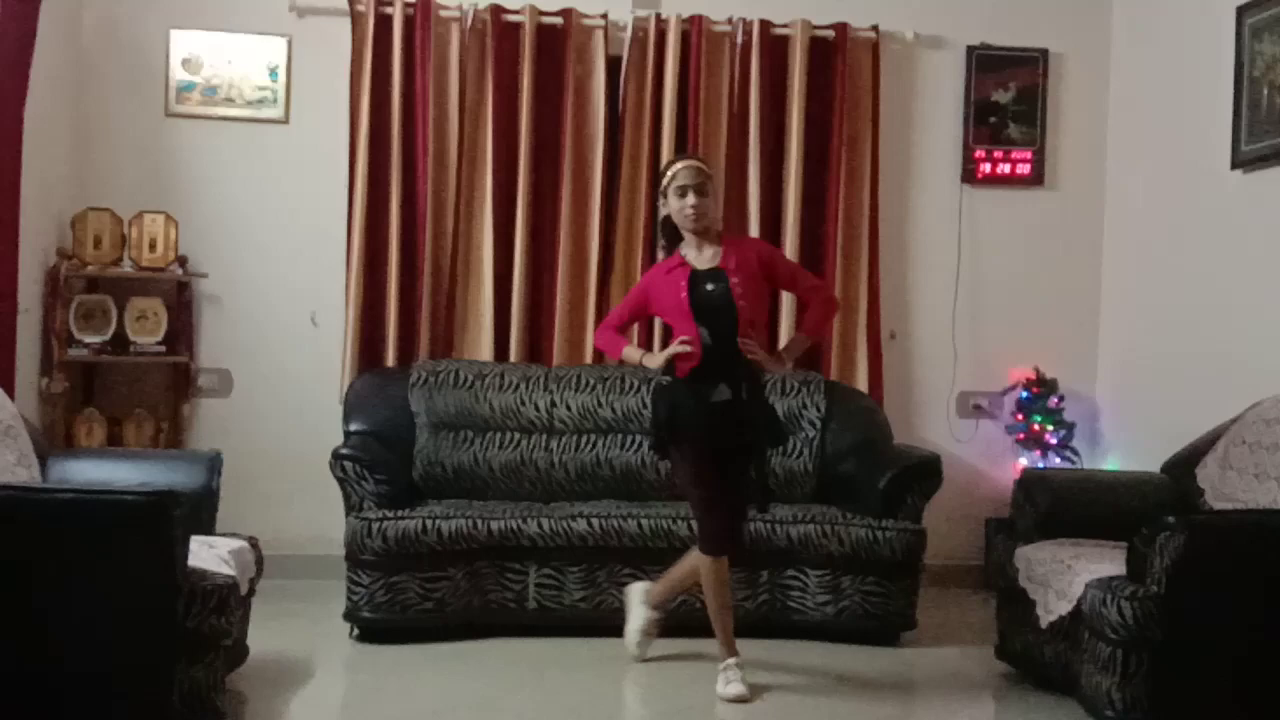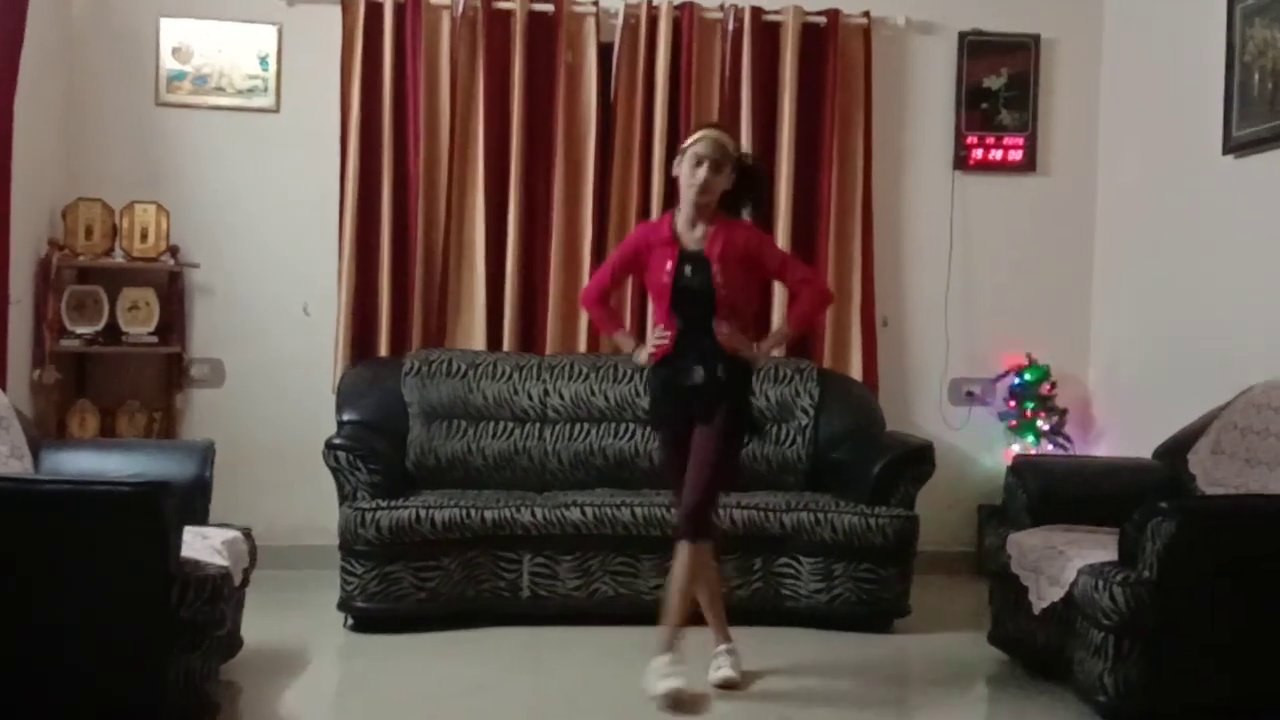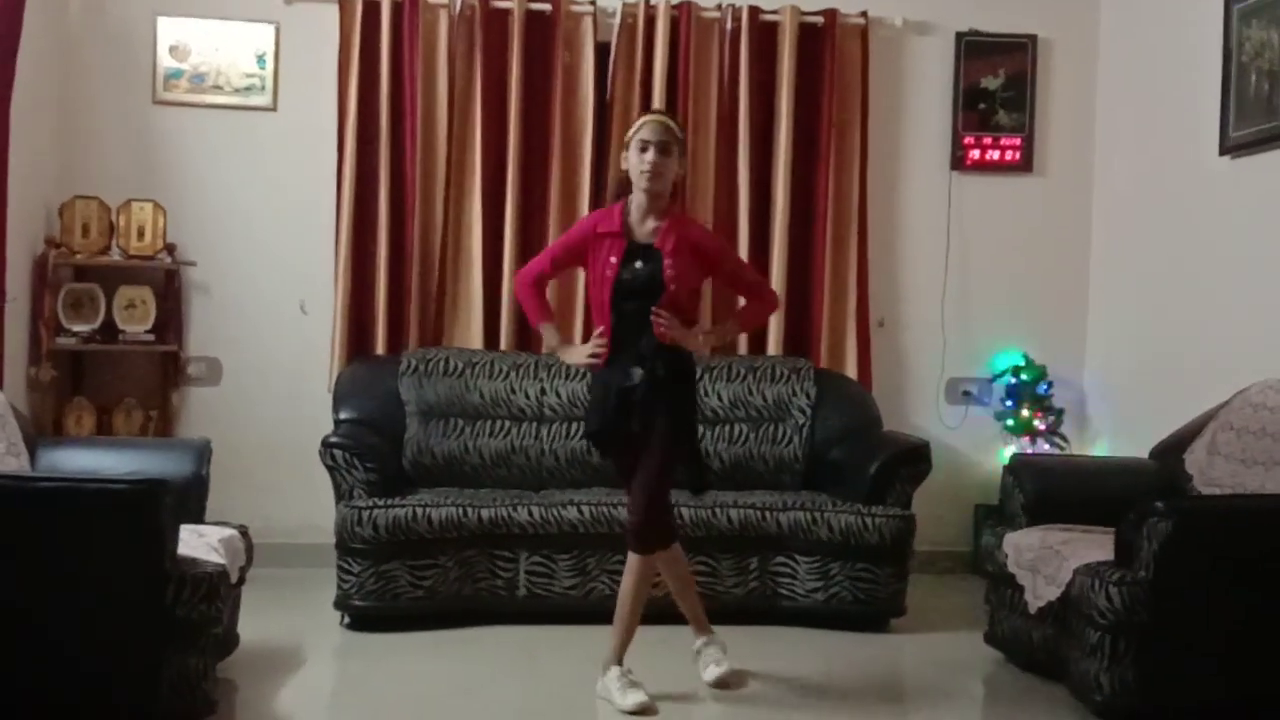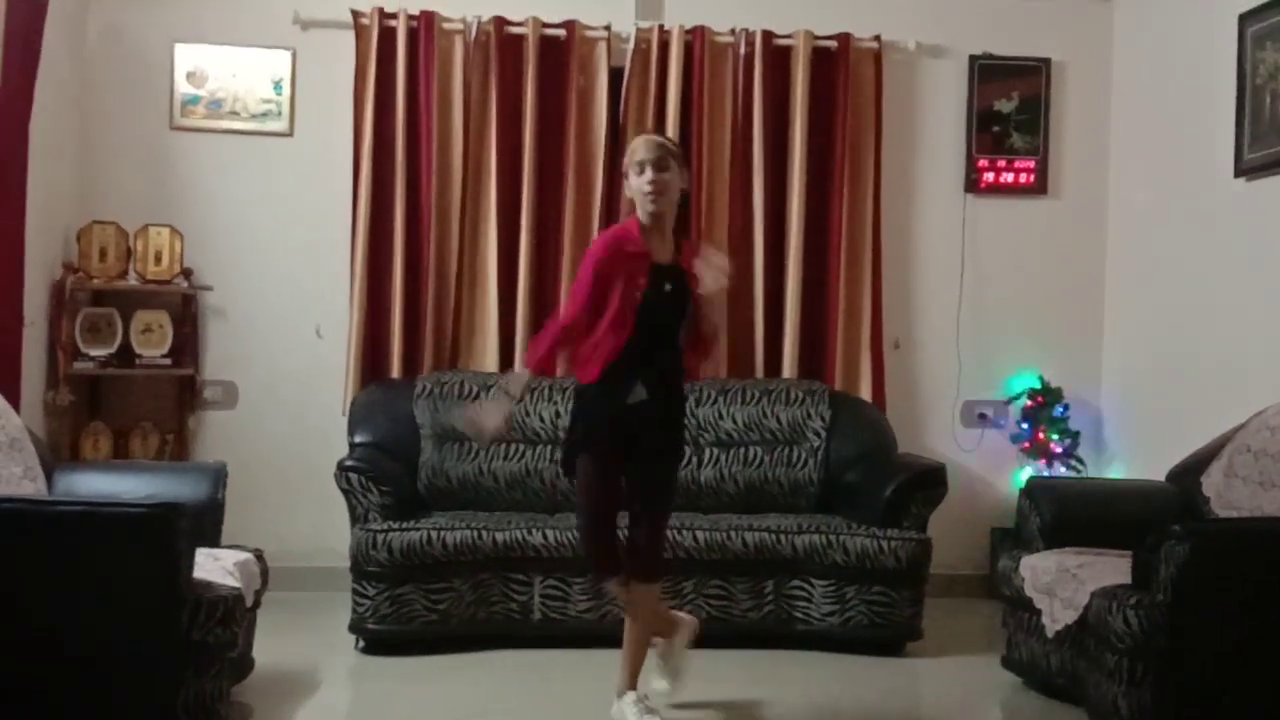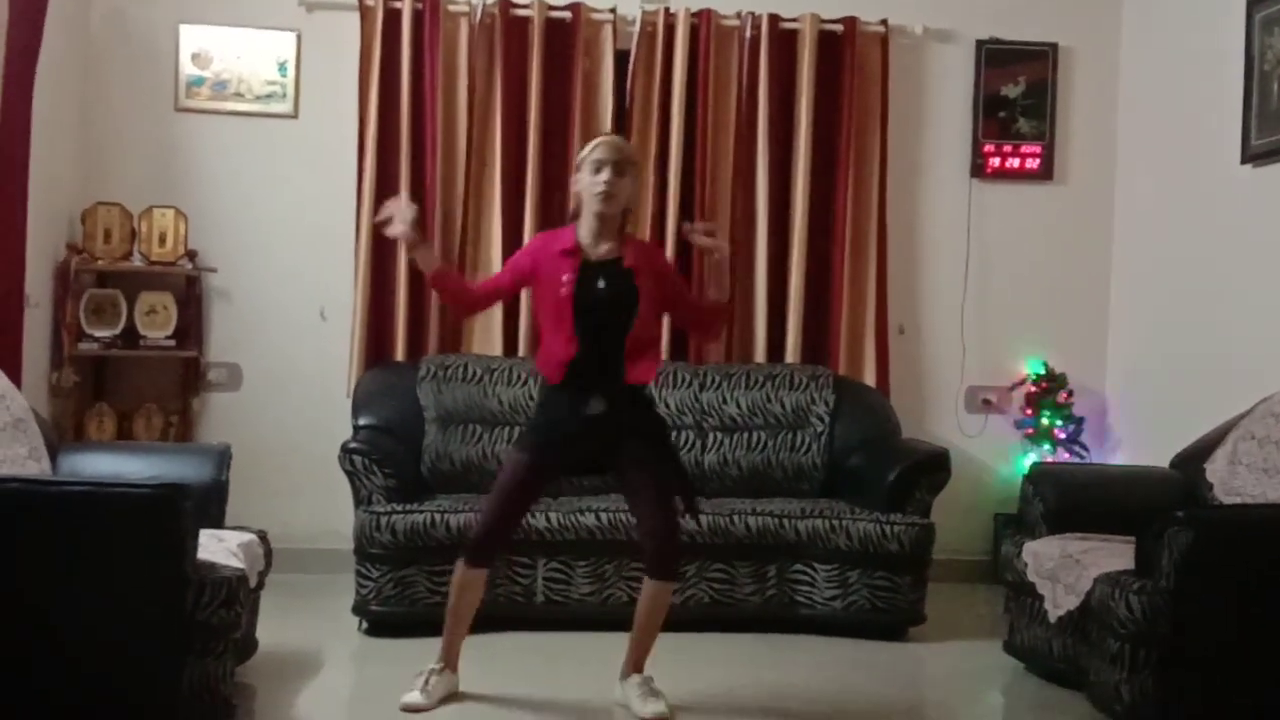
dt=0.5s
person 1, frame 1
left shoulder: (753, 252)
right shoulder: (661, 276)
left elbow: (821, 299)
right elbow: (607, 332)
left wrist: (786, 357)
right wrist: (650, 359)
left hip: (744, 406)
right hip: (688, 406)
left knee: (729, 533)
right knee: (714, 530)
left ankle: (650, 594)
right ankle: (728, 657)
person 1, frame 2
left shoulder: (744, 238)
right shoulder: (649, 237)
left elbow: (814, 291)
right elbow: (595, 295)
left wrist: (764, 347)
right wrist: (634, 348)
left hip: (723, 385)
right hip: (672, 383)
left knee: (693, 514)
right knee: (692, 514)
left ankle: (665, 654)
right ankle: (722, 643)
person 1, frame 3
left shoulder: (692, 236)
right shoulder: (596, 228)
left elbow: (761, 296)
right elbow: (528, 281)
left wrist: (710, 339)
right wrist: (565, 348)
left hip: (669, 386)
right hip: (616, 386)
left knee: (645, 525)
right knee: (654, 525)
left ankle: (615, 669)
right ankle: (706, 634)
person 1, frame 4
left shoulder: (692, 255)
right shoulder: (615, 246)
left elbow: (699, 347)
right elbow: (570, 324)
left wrist: (709, 300)
right wrist: (510, 392)
left hip: (664, 412)
right hip: (605, 407)
left knee: (646, 550)
right knee: (598, 547)
right ankle: (667, 626)
person 1, frame 5
left shoulder: (648, 261)
right shoulder: (545, 253)
left elbow: (705, 323)
right elbow: (469, 299)
left wrist: (720, 266)
right wrist: (419, 250)
left hip: (628, 419)
right hip: (560, 414)
left knee: (665, 550)
right knee: (486, 537)
right ankle: (445, 668)
